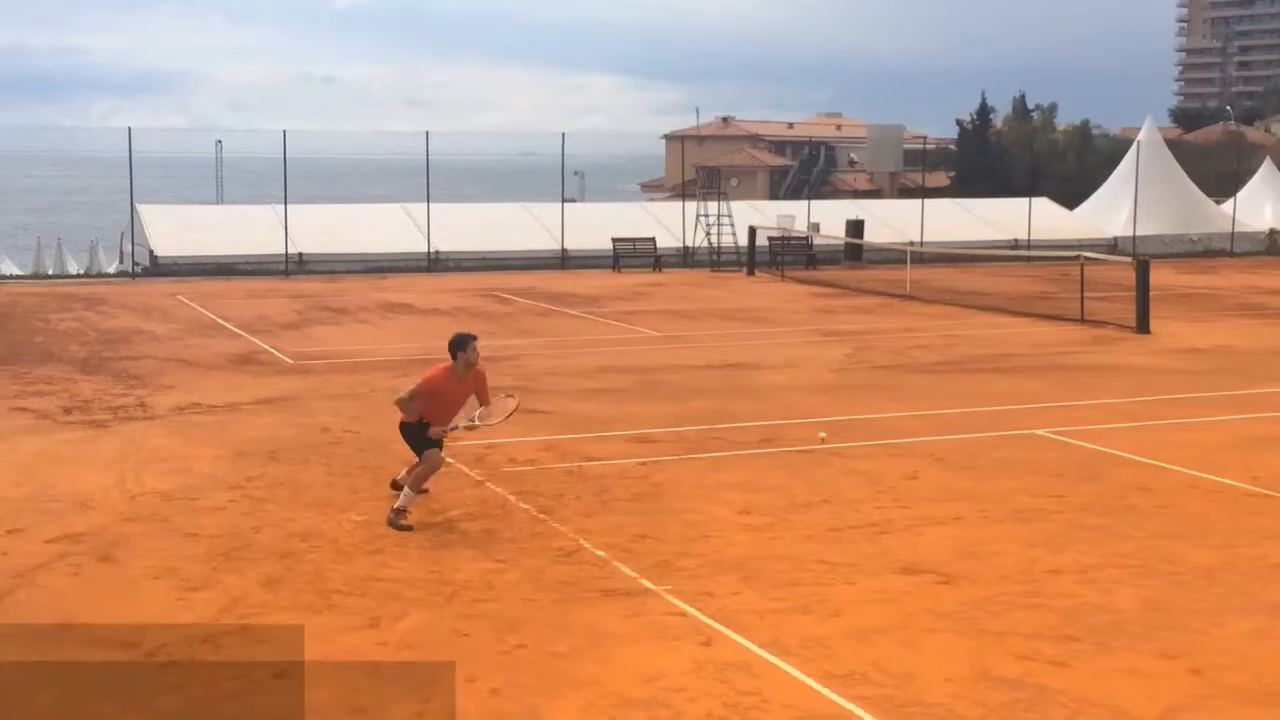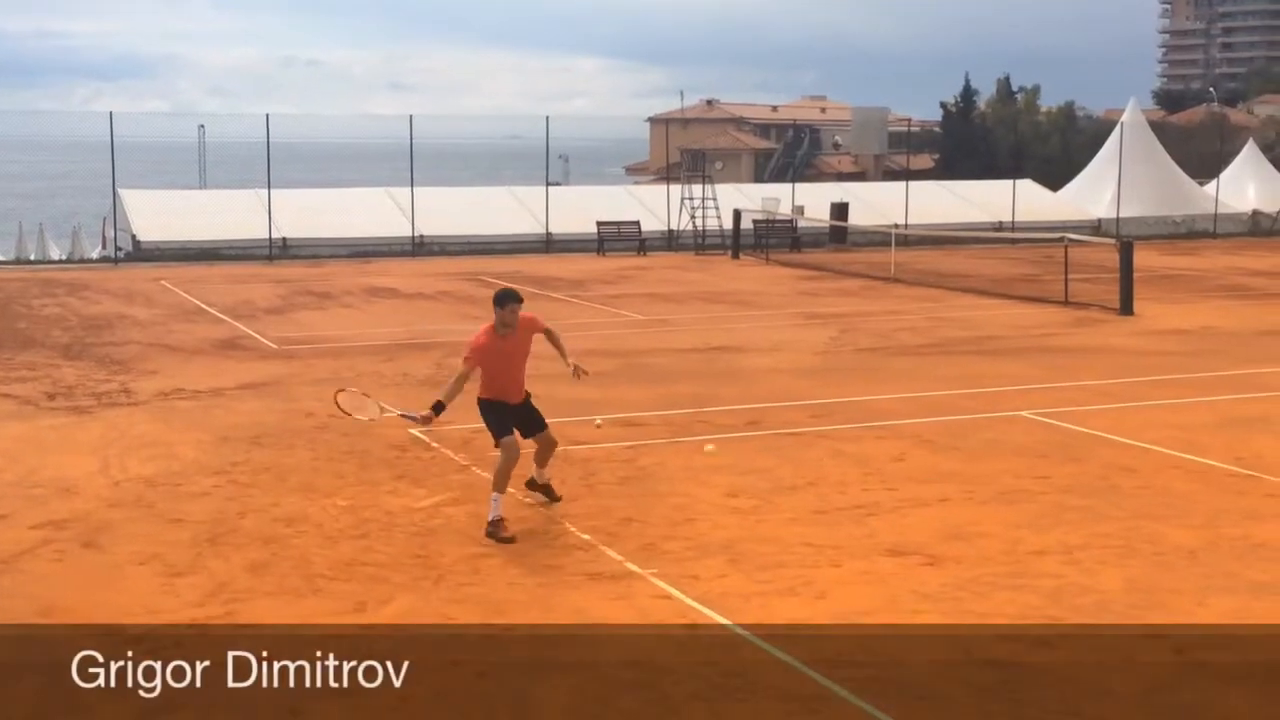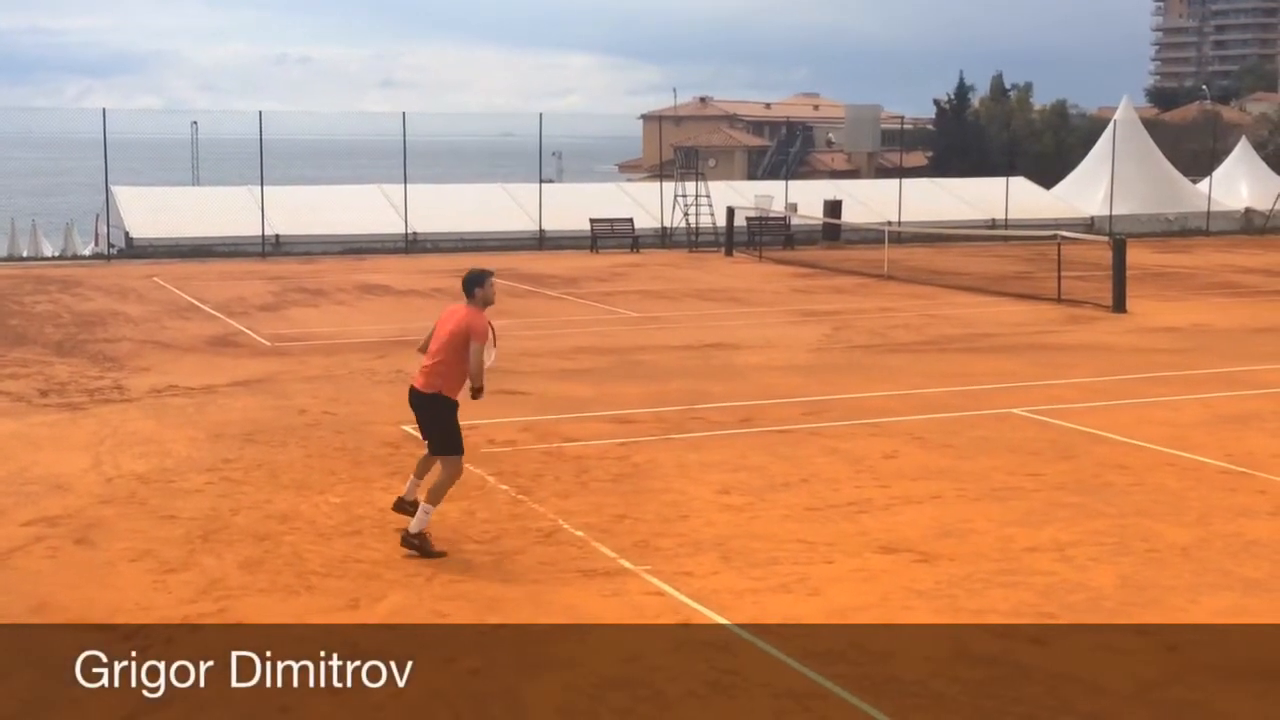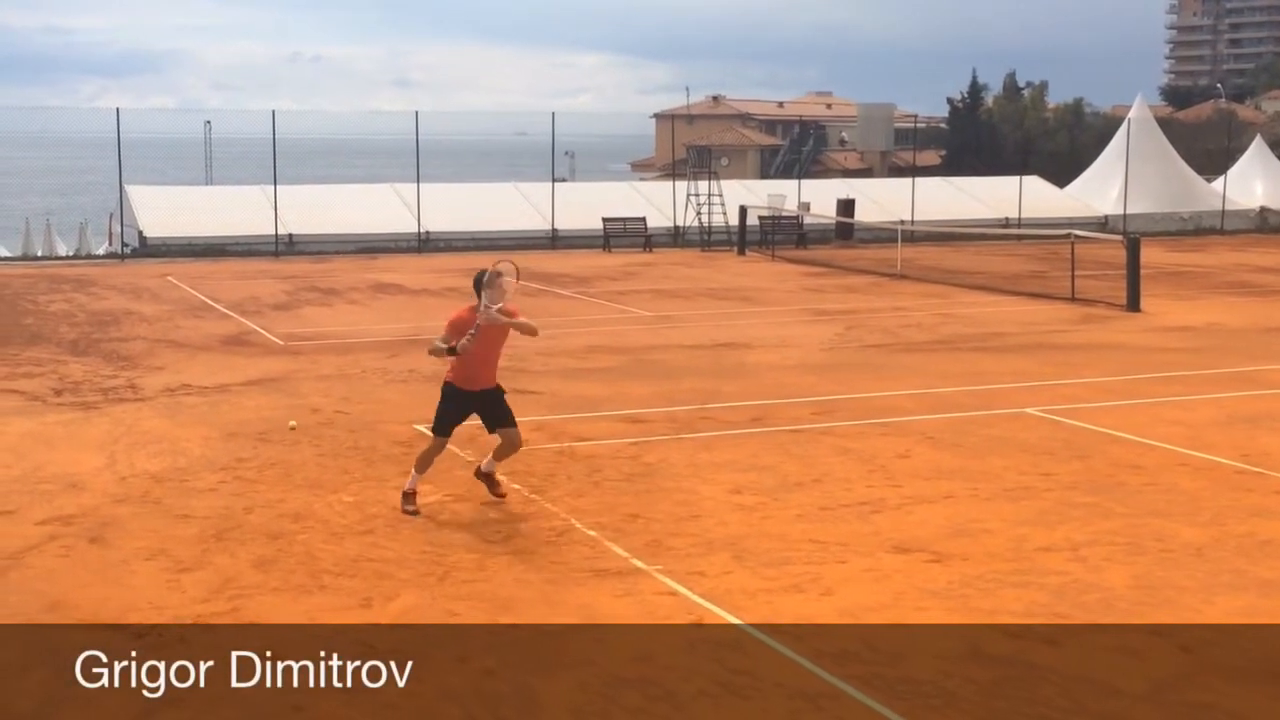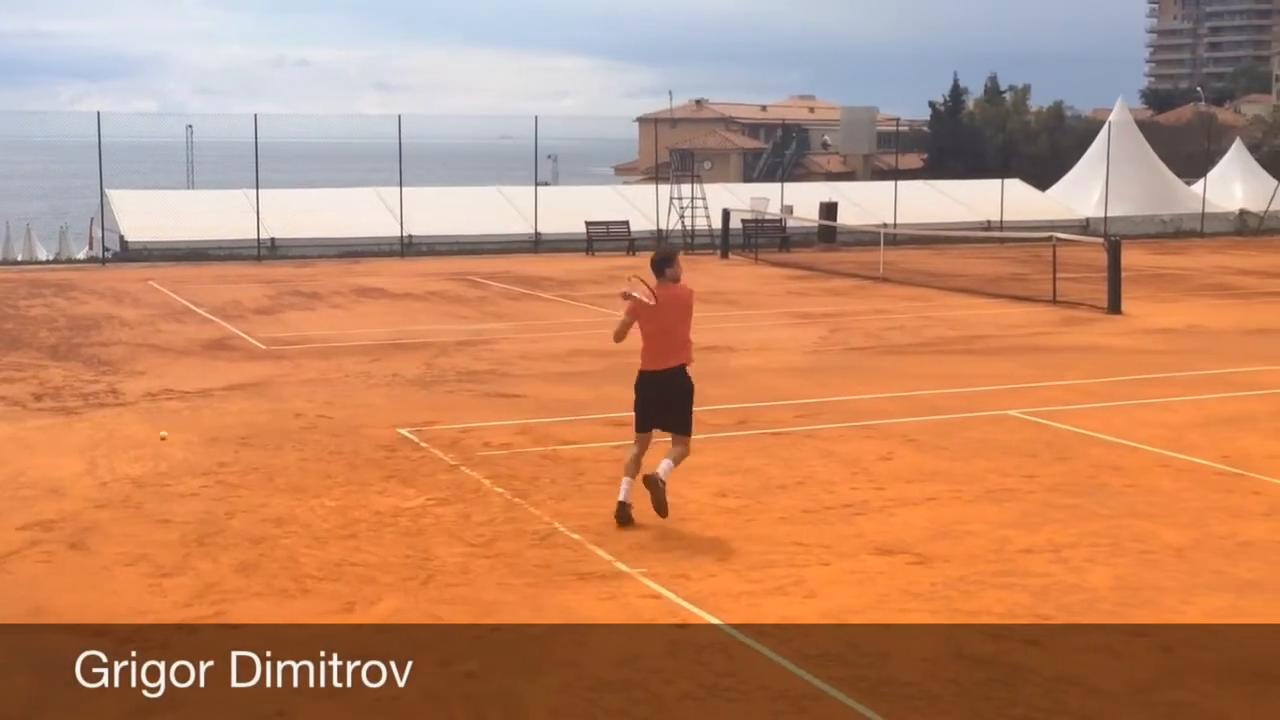
dt=1s
person 1, frame 1
left shoulder: (478, 375)
right shoulder: (437, 375)
left elbow: (485, 407)
right elbow: (402, 401)
right wrist: (426, 428)
left hip: (439, 423)
right hip: (415, 423)
left knee: (429, 462)
right knee: (434, 462)
left ankle: (401, 482)
right ankle: (399, 509)
person 1, frame 2
left shoulder: (528, 322)
right shoulder: (483, 342)
left elbow: (550, 331)
right elbow: (460, 379)
left wrist: (567, 359)
right wrist: (436, 409)
left hip: (519, 398)
right hip: (495, 400)
left knee: (549, 443)
right knee: (511, 451)
left ankle: (540, 480)
right ankle: (494, 520)
person 1, frame 3
left shoulder: (452, 311)
right shoulder: (478, 323)
left elbow: (424, 347)
right elbow: (475, 368)
right wrist: (476, 387)
left hip: (420, 390)
right hip: (436, 397)
left knee: (439, 450)
right knee: (453, 467)
left ankle: (407, 498)
right ankle: (415, 533)
person 1, frame 4
left shoulder: (507, 314)
right shoulder: (462, 318)
left elbow: (533, 330)
right elbow: (433, 349)
left wrist: (503, 321)
right wrist: (455, 349)
left hip: (488, 388)
right hip: (457, 389)
left knee: (514, 440)
right knee: (437, 445)
left ankle: (486, 470)
right ankle: (409, 491)
person 1, frame 5
left shoulder: (639, 301)
right shoulder: (685, 294)
left elbow: (618, 337)
left hip: (646, 377)
right hip: (674, 378)
left knee: (641, 443)
right knee: (682, 443)
left ankle: (623, 504)
right ankle: (659, 477)
